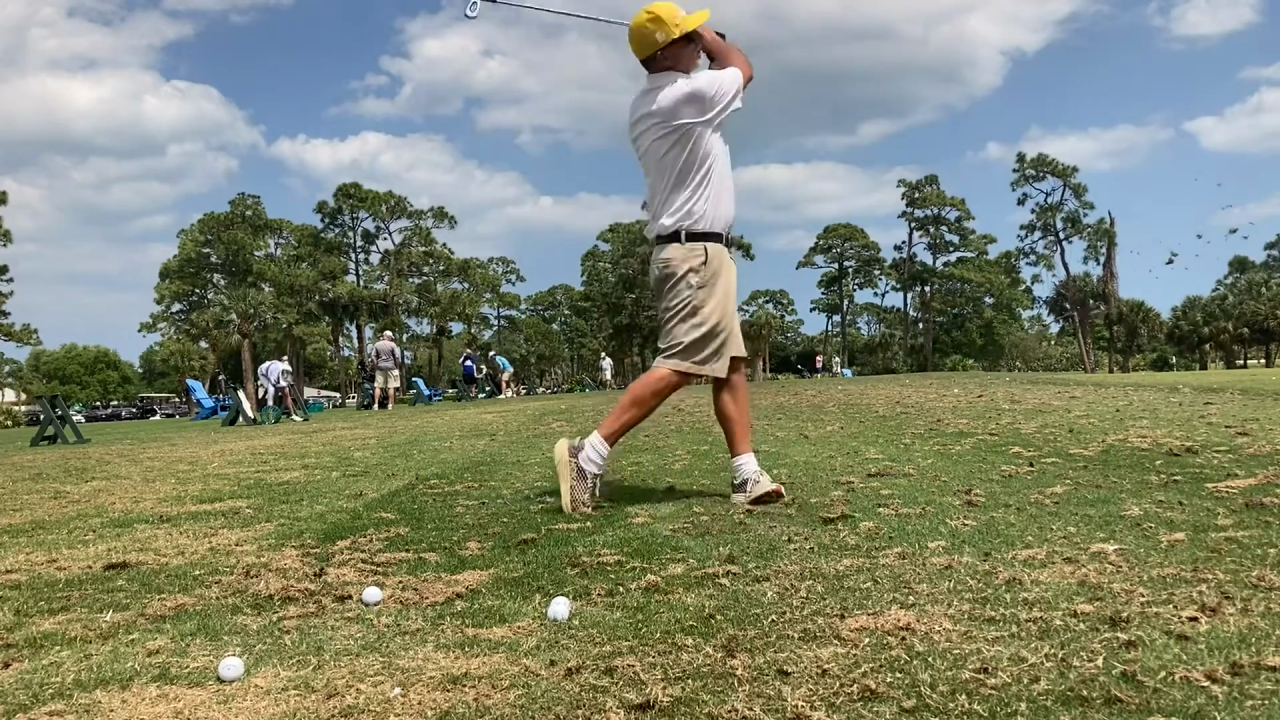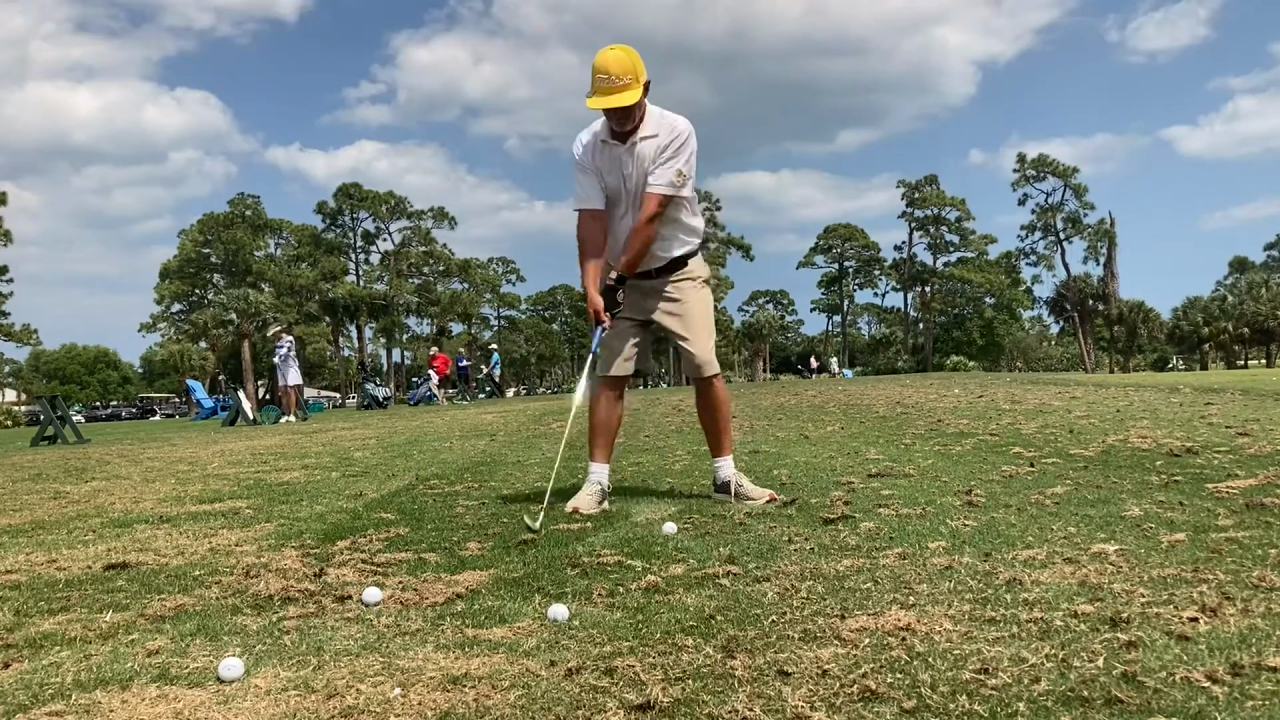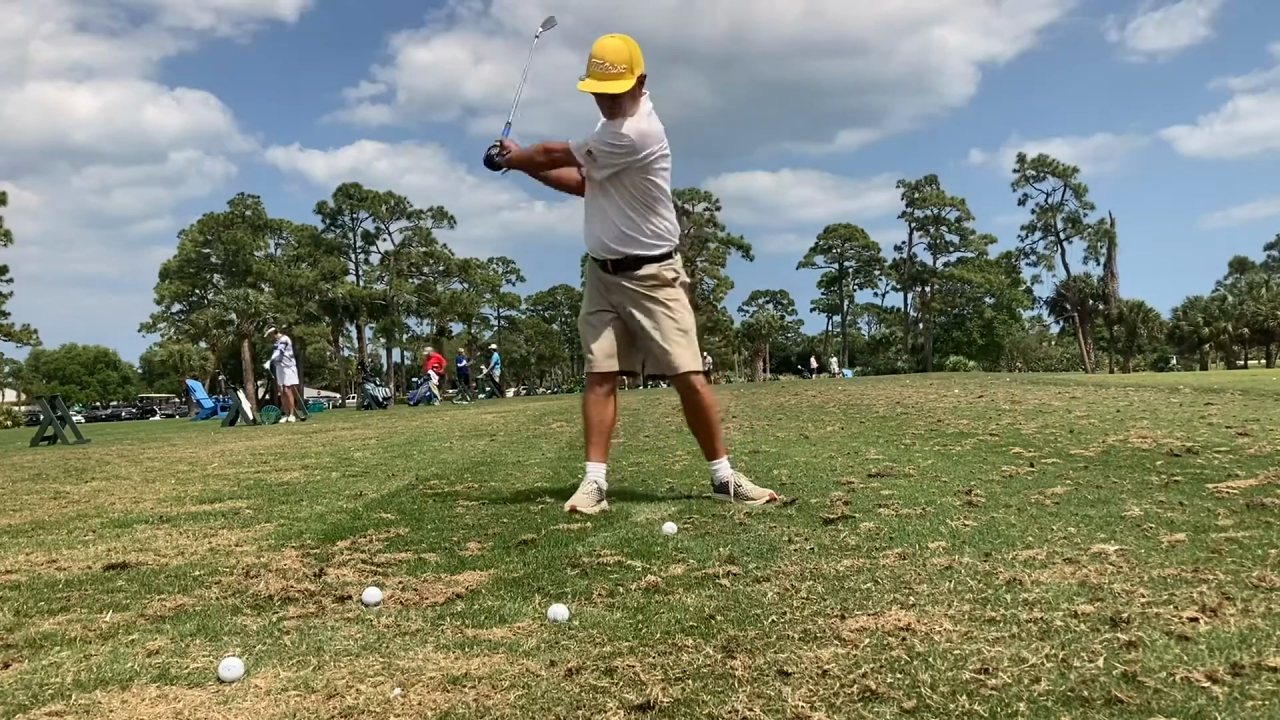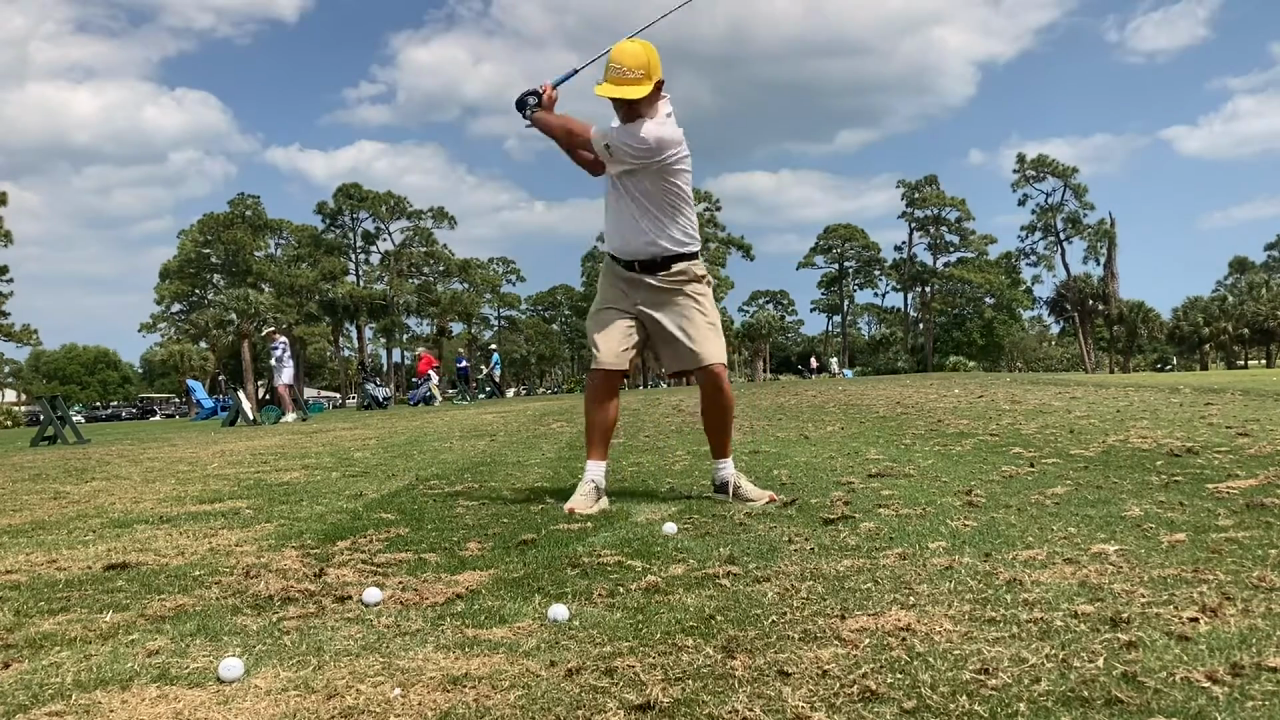
dt=0.4s
person 1, frame 1
left shoulder: (655, 101)
right shoulder: (686, 93)
right elbow: (742, 70)
left hip: (692, 249)
right hip: (695, 251)
left knee: (731, 364)
right knee: (678, 365)
left ankle: (745, 473)
right ankle: (589, 453)
person 1, frame 2
left shoulder: (676, 133)
right shoulder: (586, 146)
left elbow: (650, 215)
right elbow: (591, 221)
left wrist: (616, 276)
right wrist: (593, 285)
left hip: (679, 270)
right hip: (617, 273)
left knee: (706, 370)
right knee: (610, 374)
left ankle: (726, 475)
right ankle: (597, 481)
person 1, frame 3
left shoulder: (635, 133)
right shoulder: (614, 118)
left elbow: (559, 155)
right elbow: (583, 181)
left wrist: (514, 156)
right wrist: (524, 163)
left hip: (651, 274)
right hip: (602, 272)
left knee: (687, 374)
right knee: (600, 374)
left ankle: (723, 475)
right ankle: (595, 481)
person 1, frame 4
left shoulder: (658, 135)
right shoulder: (631, 120)
left elbow: (582, 138)
right elbow: (594, 162)
left wrist: (538, 114)
right wrist: (548, 116)
left hip: (675, 275)
right hip: (622, 273)
left knee: (713, 371)
right knee: (605, 372)
left ankle: (725, 475)
right ankle: (593, 480)
